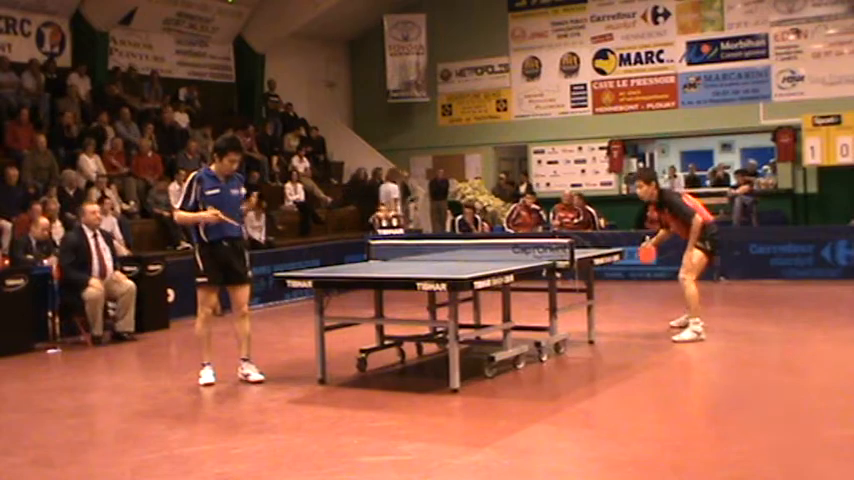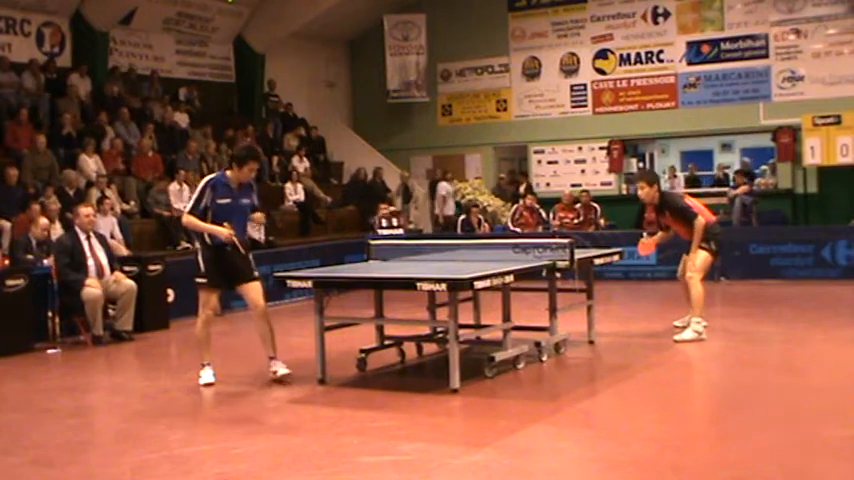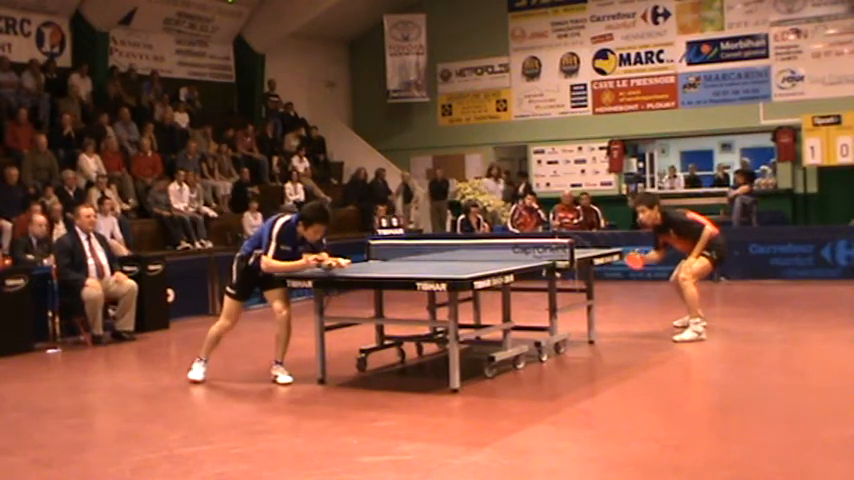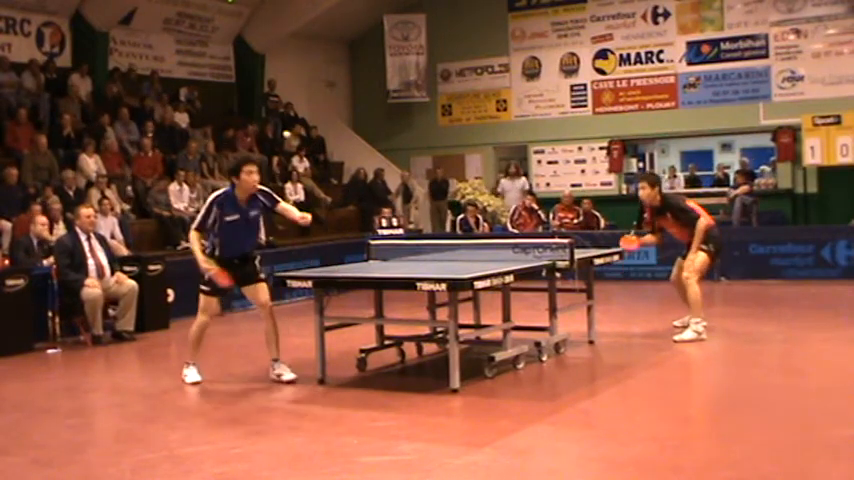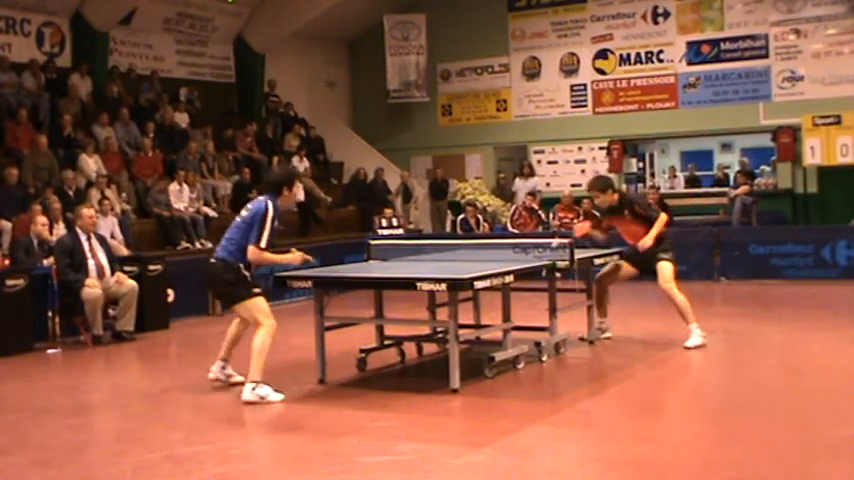
dt=1s
person 1, frame 1
left shoulder: (238, 180)
right shoulder: (198, 180)
right elbow: (178, 215)
right wrist: (202, 216)
left hip: (236, 248)
right hip: (209, 250)
left knee: (242, 309)
right knee: (206, 311)
left ankle: (245, 363)
right ankle: (206, 366)
person 1, frame 2
left shoulder: (249, 187)
right shoulder: (210, 184)
right elbow: (186, 218)
left wrist: (258, 217)
right wrist: (215, 229)
left hip: (239, 252)
right hip: (213, 253)
left knee: (260, 307)
right knee: (207, 313)
left ankle: (274, 361)
right ankle: (206, 367)
person 1, frame 3
left shoulder: (314, 230)
right shoulder: (280, 225)
left elbow: (320, 255)
right elbow: (266, 264)
left wrist: (332, 261)
right wrist: (302, 264)
left hip: (274, 270)
right hip: (248, 265)
left knee: (283, 313)
right knee: (227, 322)
left ankle: (278, 366)
right ankle: (201, 362)
person 1, frame 4
left shoulder: (260, 194)
right shoulder: (218, 200)
left elbow: (284, 207)
right elbow: (195, 232)
left wrist: (300, 216)
right wrist: (200, 257)
left hip: (247, 260)
right hip: (218, 261)
left knee: (267, 308)
right knee: (205, 316)
left ankle: (276, 364)
right ankle: (190, 365)
person 1, frame 5
left shoulder: (261, 202)
right shoulder: (268, 209)
right elbow: (253, 255)
right wrist: (287, 259)
left hip: (222, 268)
right hip: (230, 271)
left knee: (248, 318)
right knee: (267, 324)
left ankle: (221, 367)
right ankle: (254, 386)
person 2, frame 1
left shoulder: (670, 199)
right shoulder: (657, 203)
left elbow: (697, 220)
right elbow: (667, 228)
left wrist: (689, 250)
right wrist: (652, 242)
left hip: (705, 235)
right hip: (695, 237)
left knee: (686, 277)
right knee: (683, 277)
left ankle: (696, 328)
right ankle: (692, 316)
person 2, frame 2
left shoulder: (672, 201)
right shoulder: (658, 207)
left elbow: (699, 221)
right elbow: (666, 231)
left wrist: (693, 252)
right wrist: (652, 241)
left hip: (708, 235)
right hip: (696, 237)
left knee: (692, 276)
right knee: (682, 275)
left ankle: (697, 327)
right ankle: (696, 316)
person 2, frame 3
left shoulder: (675, 218)
right shoulder: (658, 227)
left elbow: (707, 230)
right elbow: (659, 253)
left wrist: (693, 257)
right wrist: (643, 258)
left hip: (713, 247)
right hip: (698, 249)
left knee: (685, 277)
right knee: (676, 280)
left ankle: (697, 328)
right ankle: (696, 316)
person 2, frame 4
left shoulder: (673, 203)
right shoulder: (654, 210)
left elbow: (702, 221)
right elbow: (655, 237)
left wrist: (692, 253)
right wrist: (638, 241)
left hip: (708, 238)
right hip: (694, 242)
left knee: (689, 276)
right knee: (676, 279)
left ankle: (697, 327)
right ankle: (696, 316)
person 2, frame 5
left shoulder: (633, 200)
right shoulder: (608, 210)
left elbow: (662, 217)
right elbow: (603, 234)
left wrist: (650, 237)
right wrist: (589, 230)
left hip: (657, 247)
right hip: (637, 251)
left knee: (668, 287)
right knee: (601, 279)
left ankle: (696, 332)
right ankle: (602, 326)
person 3, frame 1
left shoulder: (105, 235)
right shoulder: (71, 238)
left elbow: (114, 259)
right elbow: (67, 269)
left wrist: (116, 271)
right wrist: (89, 280)
left hip: (109, 280)
right hip: (85, 284)
left knee: (129, 286)
right knee: (95, 294)
left ankle: (122, 330)
right ankle: (96, 335)
person 3, frame 2
left shoulder: (100, 237)
right shoulder: (64, 241)
left elbow: (112, 259)
right elbow: (63, 272)
left wrist: (116, 271)
right wrist: (85, 280)
left hip: (108, 280)
right hip: (83, 284)
left knee: (130, 286)
right knee: (95, 294)
left ankle: (120, 329)
right ankle: (97, 334)
person 3, frame 3
left shoulder: (100, 238)
right shoulder: (65, 242)
left elbow: (112, 260)
right elbow: (63, 271)
left wrist: (117, 271)
right wrist: (85, 280)
left hip: (108, 280)
right hip: (84, 285)
left knee: (130, 286)
right knee: (95, 294)
left ankle: (122, 329)
right ankle: (97, 334)
person 3, frame 4
left shoulder: (100, 238)
right shoulder: (65, 242)
left elbow: (112, 260)
right elbow: (63, 272)
left wrist: (117, 272)
right wrist: (84, 280)
left hip: (108, 281)
right hip: (85, 284)
left knee: (131, 286)
right knee: (95, 294)
left ankle: (122, 329)
right ankle: (97, 334)
person 3, frame 5
left shoulder: (100, 238)
right shoulder: (65, 242)
left elbow: (112, 261)
right elbow: (63, 272)
left wrist: (117, 272)
right wrist: (84, 280)
left hip: (108, 281)
right hip: (84, 285)
left knee: (131, 286)
right knee: (95, 294)
left ankle: (122, 329)
right ankle: (97, 334)
